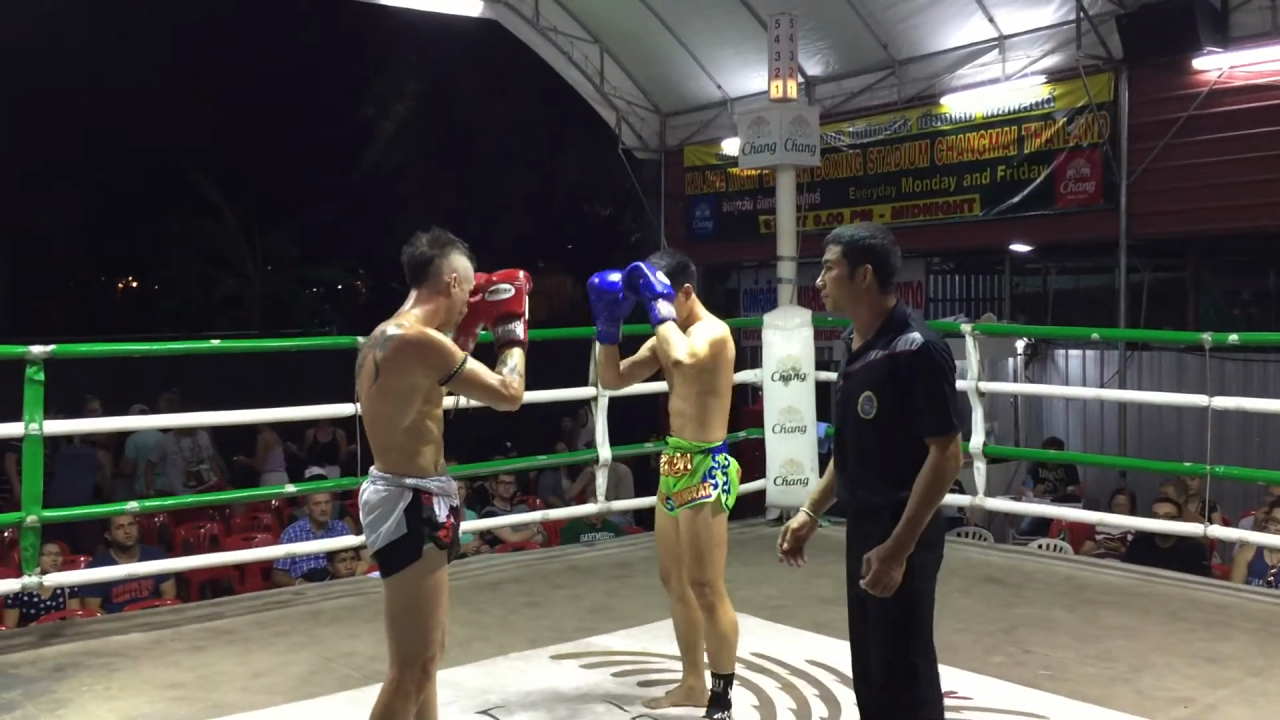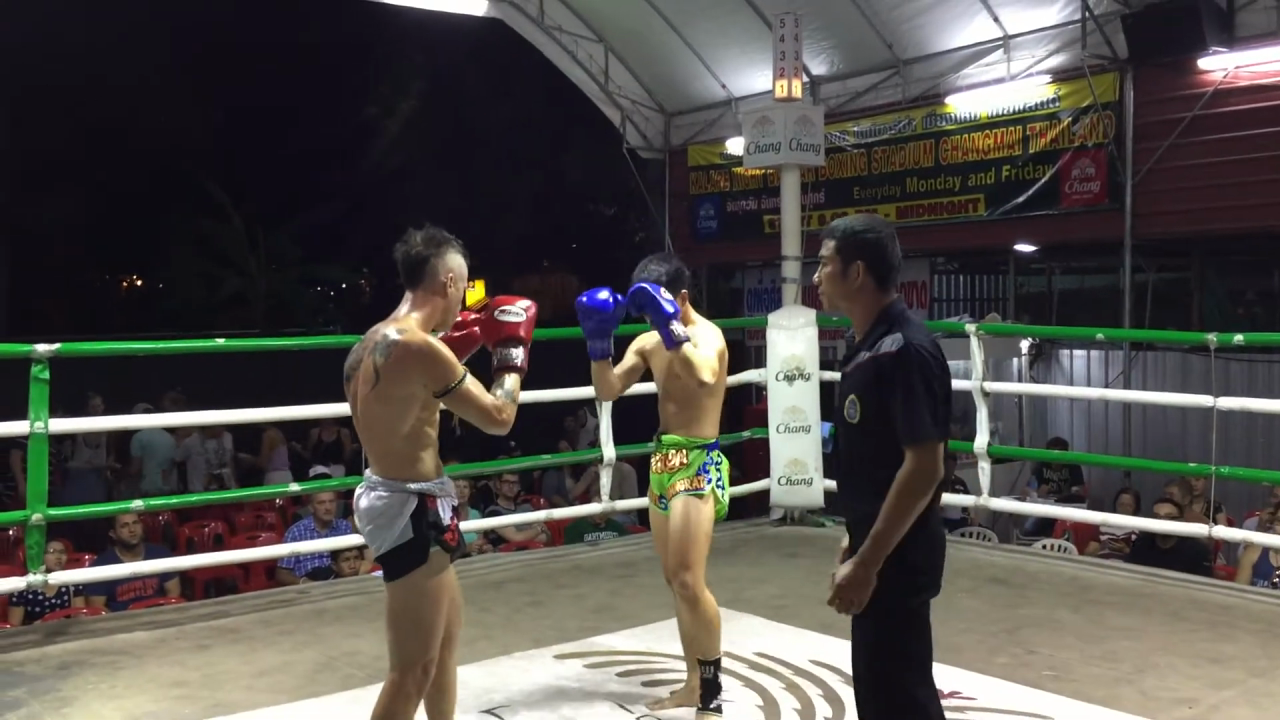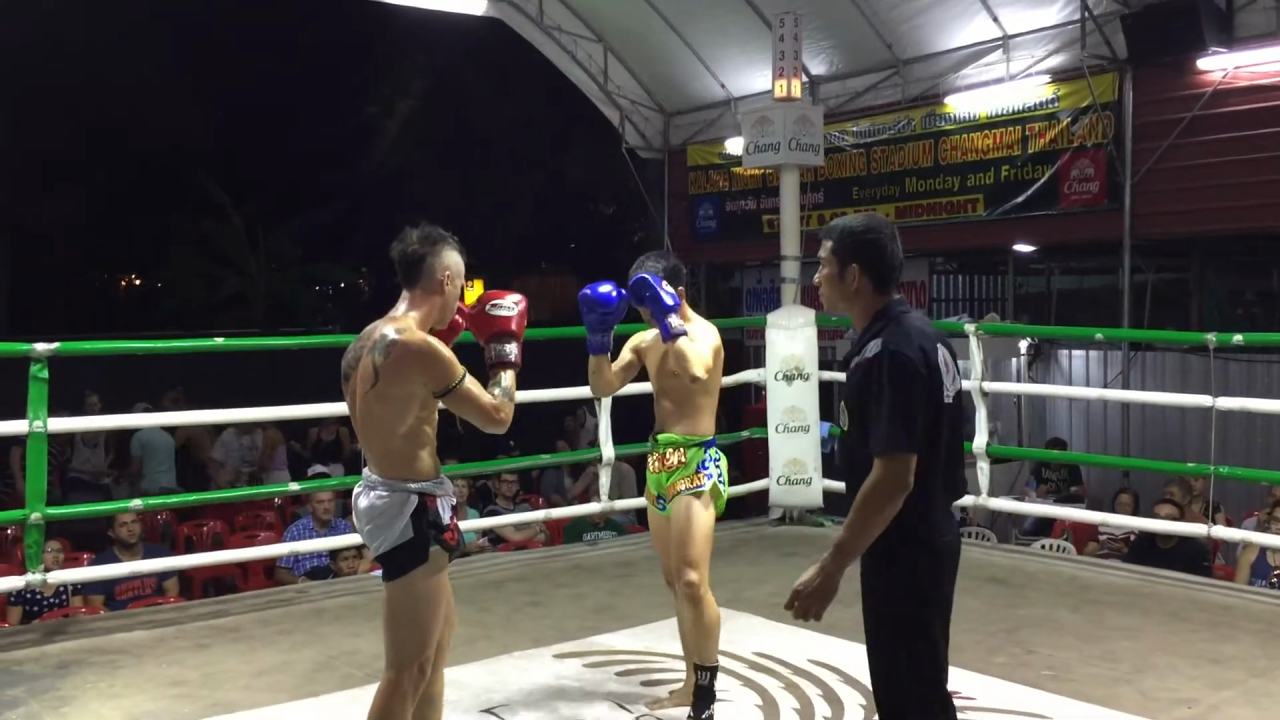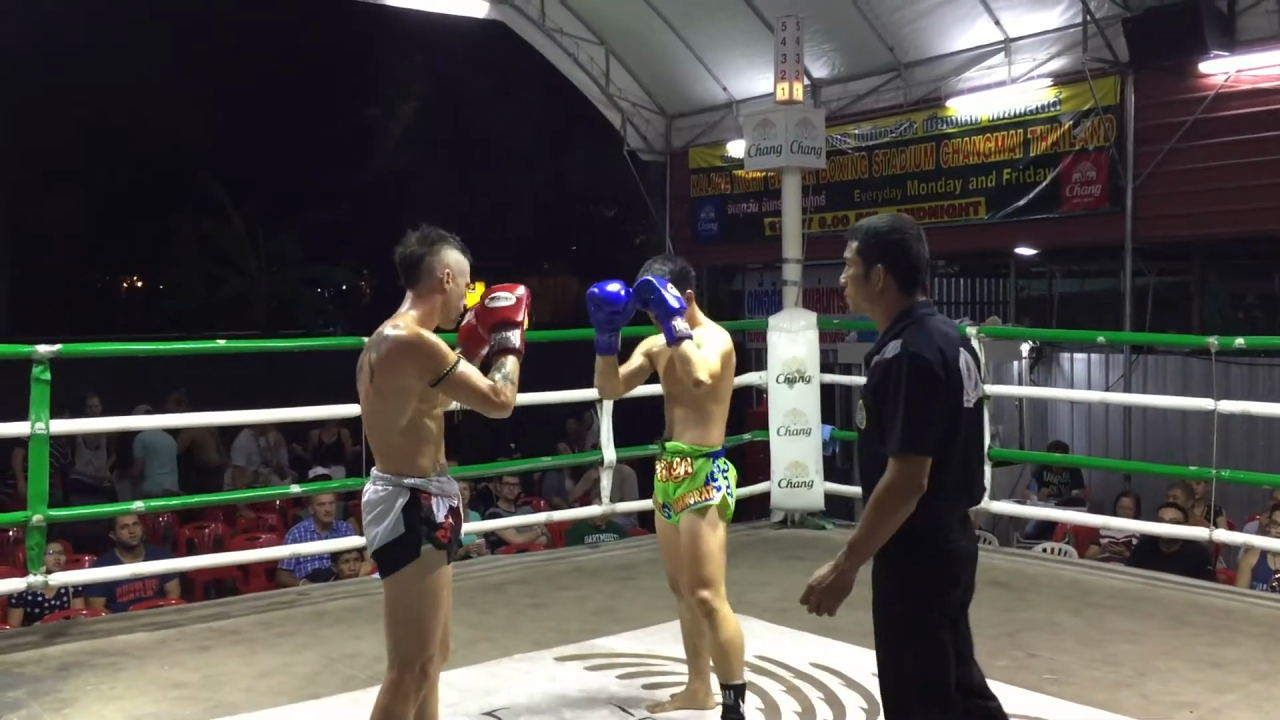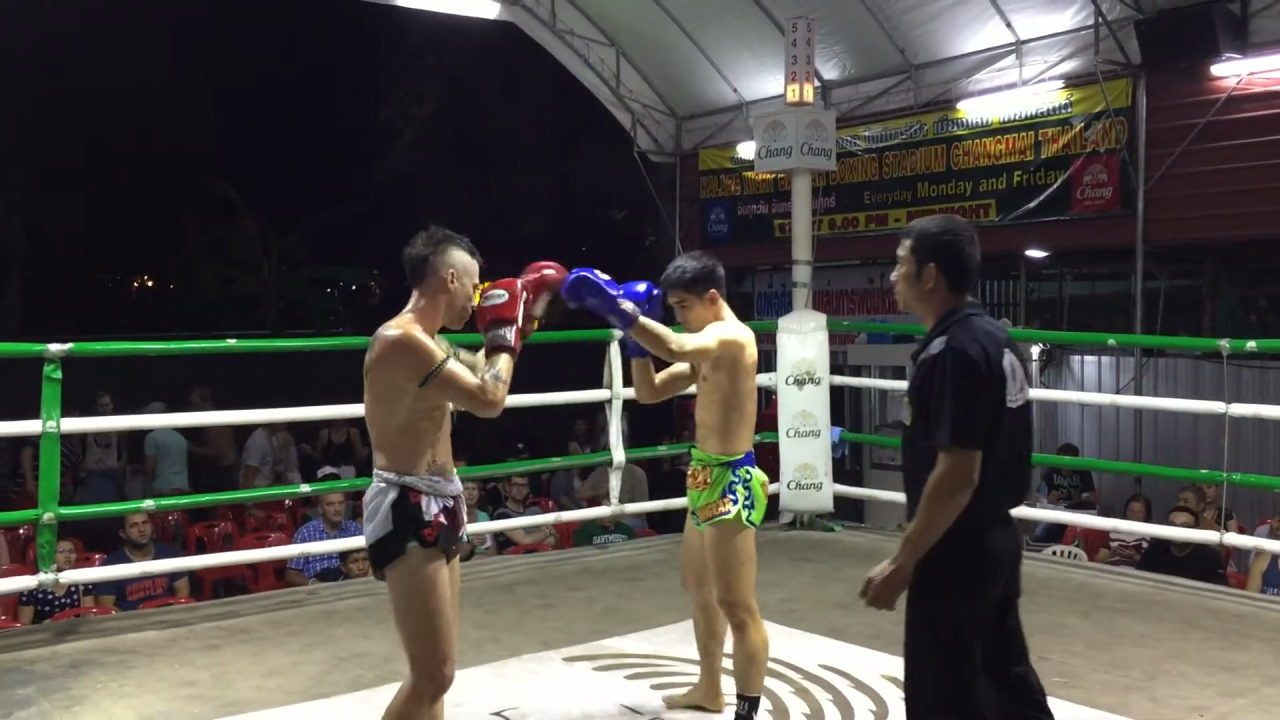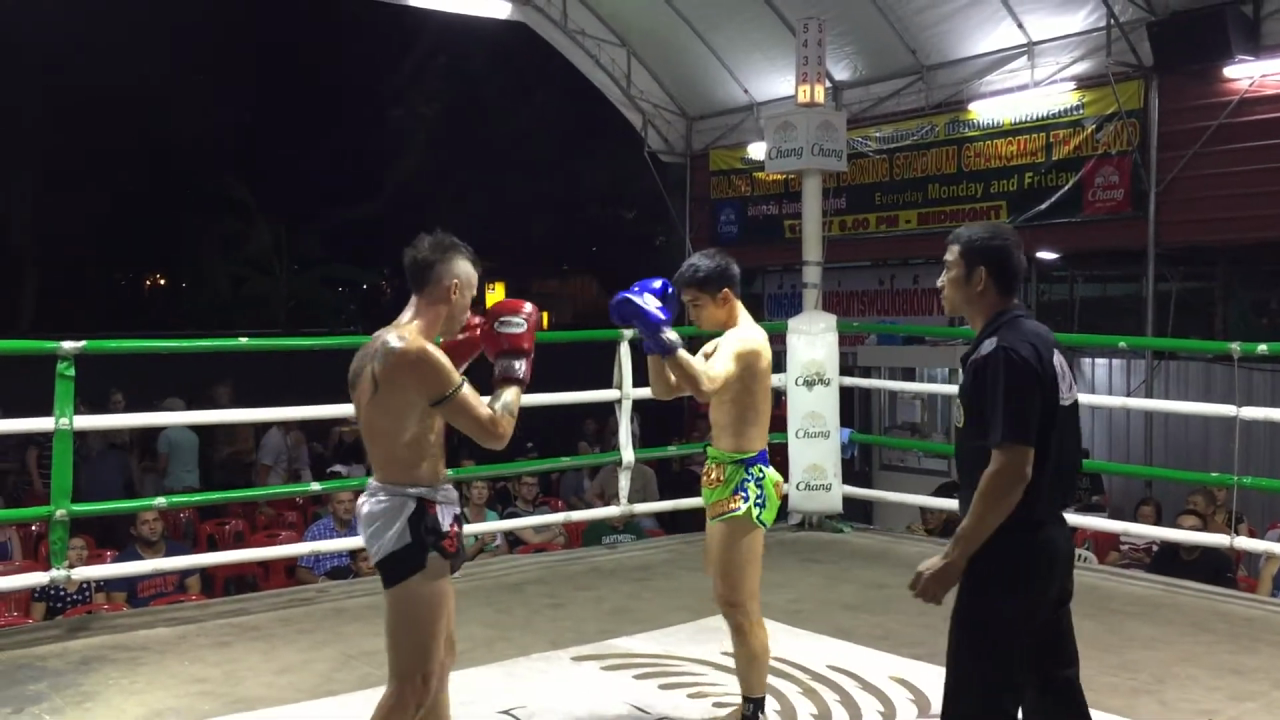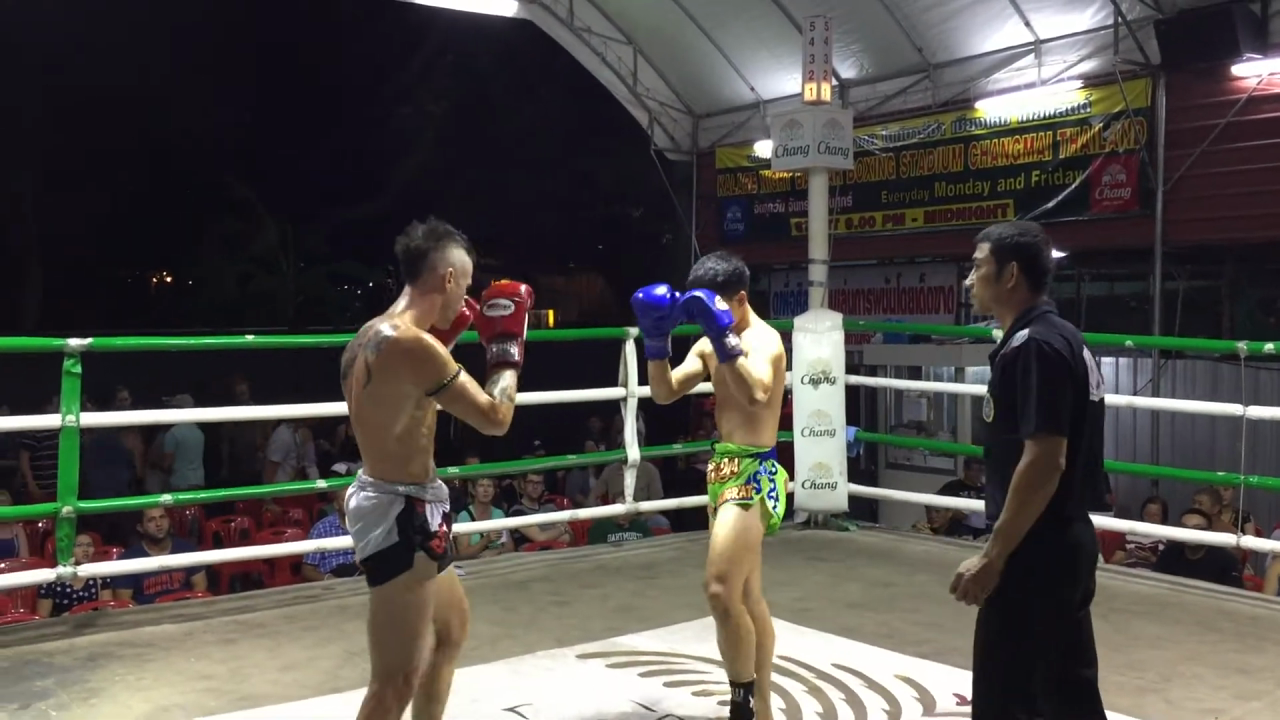
dt=0.3s
person 1, frame 1
left shoulder: (916, 349)
right shoulder: (855, 346)
left elbow: (946, 455)
left wrist: (898, 547)
right wrist: (811, 512)
left hip: (900, 542)
right hip: (864, 533)
right knee: (871, 679)
person 1, frame 2
left shoulder: (903, 350)
right shoulder: (873, 342)
left elbow: (923, 467)
left wrist: (866, 561)
left hip: (898, 548)
right hip: (883, 541)
right knee: (881, 679)
person 1, frame 3
left shoulder: (889, 353)
right shoulder: (916, 334)
left elbow: (893, 477)
left wrist: (830, 567)
left hip: (904, 548)
right hip: (924, 538)
person 1, frame 4
left shoulder: (907, 354)
right shoulder: (945, 336)
left elbow: (907, 479)
left wrist: (844, 566)
left hip: (917, 553)
right hip: (948, 542)
person 1, frame 5
left shoulder: (952, 351)
right shoulder: (993, 338)
left elbow: (957, 473)
left wrist: (902, 561)
left hip: (956, 553)
right hip: (994, 542)
person 1, frame 6
left shoulder: (1003, 352)
right shoulder: (1036, 341)
left elbow: (1011, 470)
left wrist: (954, 558)
left hip: (1011, 553)
right hip: (1044, 543)
person 1, frame 7
left shoulder: (1033, 346)
right shoulder: (1060, 338)
left elbow: (1044, 461)
left wrist: (993, 556)
left hip: (1036, 551)
right hip: (1067, 542)
person 2, frame 1
left shoulder: (384, 337)
right shoulder: (418, 340)
right elbow: (508, 394)
left wrist: (468, 326)
right wrist: (511, 322)
left hip: (406, 499)
right hip: (412, 505)
left knee: (429, 649)
right knee: (413, 667)
person 2, frame 2
left shoulder: (372, 341)
right shoulder: (419, 347)
right elbow: (498, 418)
left wrist: (453, 351)
right wrist: (510, 348)
left hip: (388, 496)
right hip: (411, 509)
left knee: (446, 632)
right knee: (413, 668)
person 2, frame 3
left shoulder: (369, 339)
right shoulder: (418, 347)
right elbow: (497, 416)
right wrist: (504, 343)
left hip: (386, 494)
right hip: (411, 507)
left knee: (438, 633)
right knee: (409, 668)
person 2, frame 4
left shoulder: (396, 340)
right shoulder: (412, 342)
right elbow: (498, 400)
left wrist: (476, 343)
right wrist: (507, 333)
left hip: (423, 506)
right hip: (414, 508)
left knee: (432, 654)
right knee: (410, 670)
person 2, frame 5
left shoulder: (424, 342)
right shoulder: (402, 341)
left elbow: (478, 369)
right elbow: (487, 399)
left wrist: (528, 305)
right wrist: (501, 330)
left hip: (435, 507)
right hip: (410, 511)
left knee: (434, 666)
right knee: (433, 674)
person 2, frame 6
left shoulder: (379, 346)
right shoulder: (417, 355)
right elbow: (495, 431)
left wrist: (451, 360)
right wrist: (512, 359)
left hip: (399, 509)
right hip: (412, 519)
left knee: (438, 658)
person 2, frame 7
left shoulder: (372, 335)
right shoulder: (411, 344)
right elbow: (494, 418)
left wrist: (440, 340)
right wrist: (506, 342)
left hip: (388, 504)
right hip: (403, 515)
left knee: (453, 627)
person 3, frame 1
left shoulder: (712, 332)
right shoulder: (667, 338)
left elbow: (682, 358)
right elbow: (611, 380)
left wrist: (659, 304)
right wrist: (608, 324)
left hip: (705, 467)
right hip: (675, 465)
left knee: (706, 590)
right knee: (675, 581)
person 3, frame 2
left shoulder: (707, 335)
right shoulder: (648, 343)
left elbow: (706, 380)
right elbow: (607, 391)
left wrist: (672, 324)
right wrist: (599, 339)
left hip: (698, 464)
right hip: (662, 463)
left knee: (689, 580)
right knee: (676, 581)
person 3, frame 3
left shoulder: (703, 333)
right shoulder: (643, 341)
left elbow: (697, 373)
right elbow: (602, 387)
left wrist: (669, 317)
right wrist: (598, 334)
left hip: (696, 463)
right hip: (659, 462)
left knee: (692, 580)
right knee: (674, 581)
person 3, frame 4
left shoulder: (713, 338)
right shoulder: (654, 346)
left elbow: (701, 378)
right elbow: (608, 388)
left wrist: (673, 323)
right wrist: (606, 332)
left hip: (703, 474)
right hip: (668, 471)
left knee: (706, 595)
right knee: (681, 589)
person 3, frame 5
left shoulder: (730, 338)
right shoulder: (706, 347)
left elbow: (674, 347)
right elbow: (651, 392)
left wrist: (617, 307)
right wrist: (636, 336)
left hip: (729, 480)
right hip: (705, 476)
left knee: (738, 608)
right knee: (702, 591)
person 3, frame 6
left shoulder: (745, 340)
right shoulder: (720, 343)
left elbow: (705, 386)
right elbow: (666, 388)
left wrist: (664, 330)
right wrist: (652, 335)
left hip: (742, 479)
right hip: (723, 477)
left knee: (738, 607)
right knee: (737, 601)
person 3, frame 7
left shoulder: (764, 339)
right shoulder: (708, 345)
left elbow: (757, 392)
right elbow: (665, 392)
left wrist: (725, 335)
right wrist: (656, 339)
left hip: (752, 475)
right hip: (723, 471)
left knee: (721, 590)
right knee: (746, 596)
